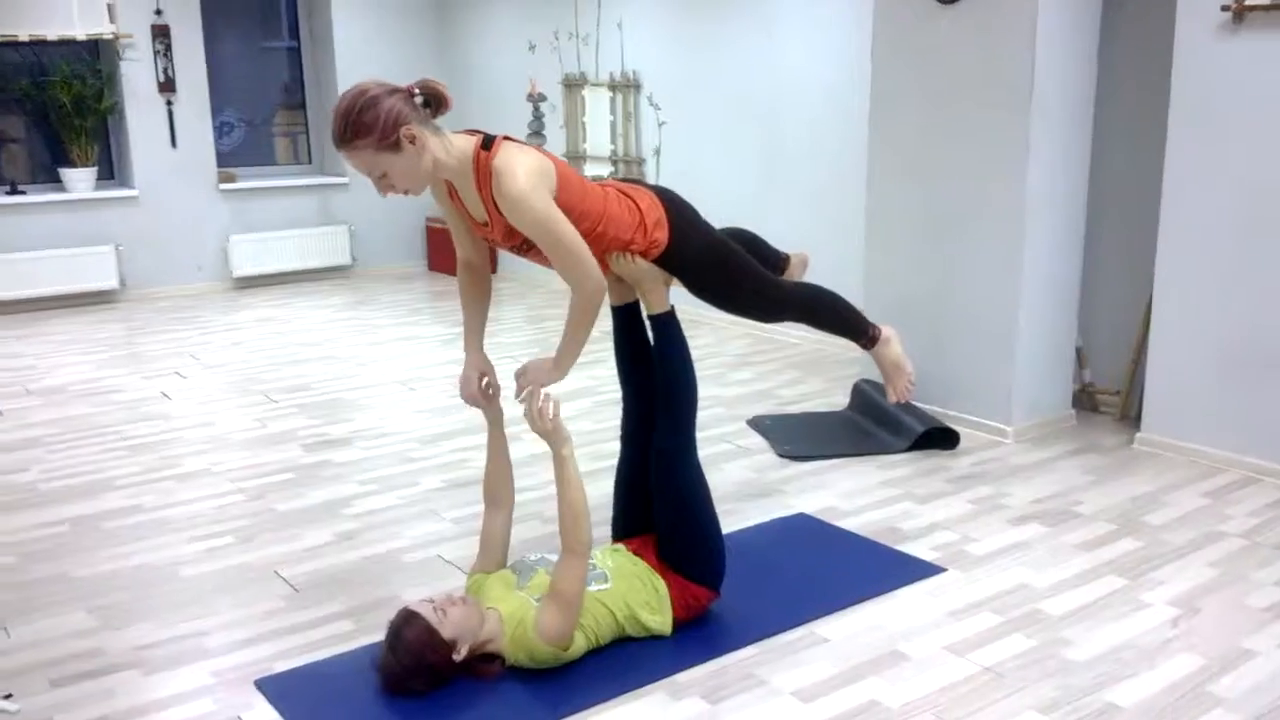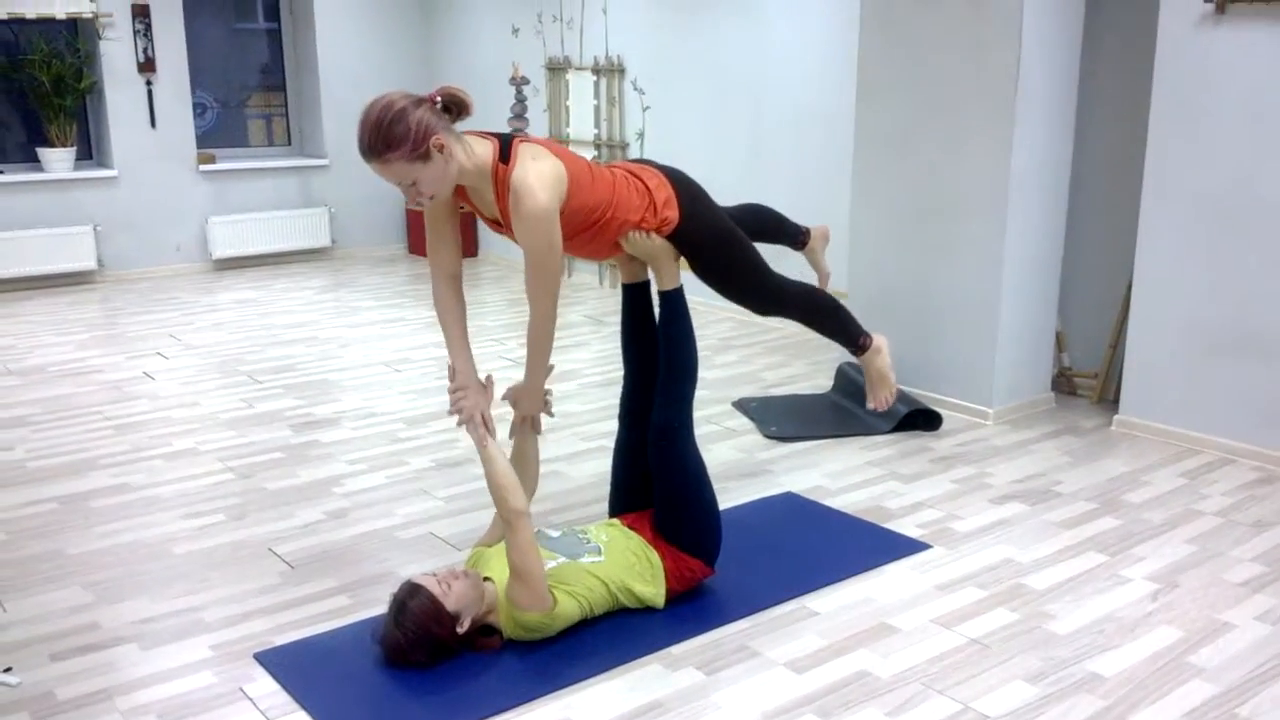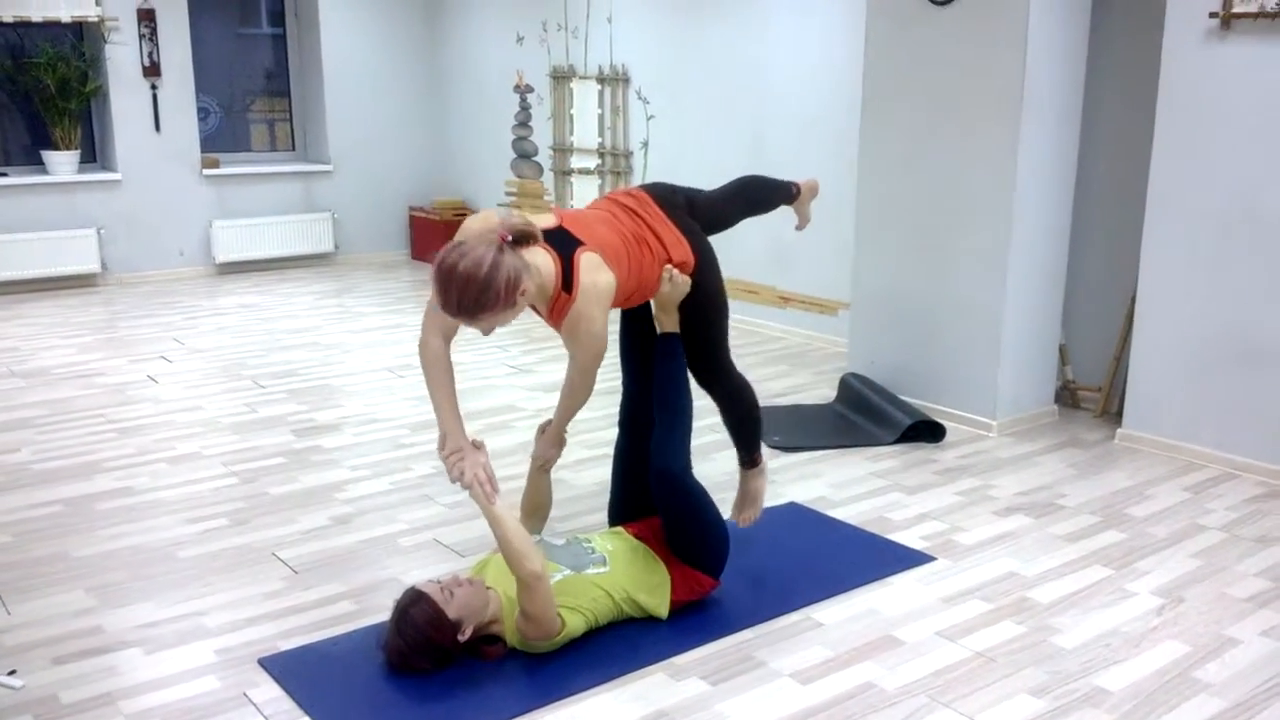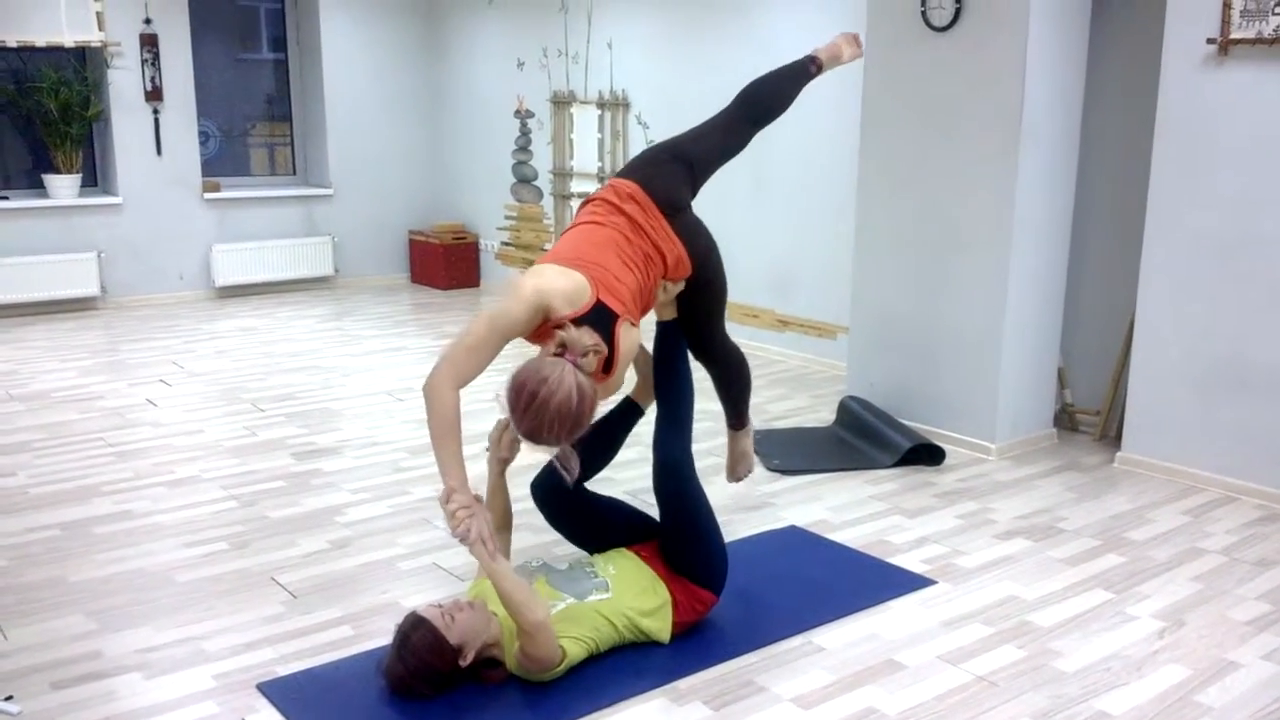
dt=1s
person 1, frame 1
left shoulder: (511, 181)
right shoulder: (445, 171)
left elbow: (589, 283)
right elbow: (473, 265)
left wrist: (557, 367)
right wrist: (473, 352)
left hip: (656, 230)
right hip: (618, 213)
left knee: (766, 300)
right knee: (721, 243)
left ankle: (877, 339)
right ankle: (785, 263)
person 1, frame 2
left shoulder: (529, 189)
right shoulder: (445, 171)
left elbow: (544, 308)
right elbow: (446, 278)
left wrist: (530, 390)
right wrist: (467, 377)
left hip: (665, 208)
right hip: (627, 196)
left knee: (765, 293)
right knee: (734, 223)
left ankle: (868, 349)
right ankle: (807, 238)
person 1, frame 3
left shoulder: (586, 305)
right shoulder: (481, 235)
left elbow: (581, 379)
right elbow: (434, 337)
left wrist: (554, 434)
right wrist: (455, 438)
left hip: (677, 251)
right hip: (635, 208)
left knee: (713, 372)
right knee: (724, 201)
left ankle: (753, 468)
right ankle: (796, 190)
person 1, frame 4
left shoulder: (614, 351)
right shoulder: (543, 299)
right elbow: (441, 383)
right wrist: (457, 493)
left hip: (680, 250)
right hip: (636, 196)
left knee: (709, 344)
right knee: (736, 121)
left ankle: (739, 428)
right ankle: (819, 60)
person 2, frame 1
left shoulder: (485, 595)
right shoulder: (535, 641)
left elbow: (498, 509)
right elbow: (578, 548)
left wrist: (493, 422)
right wrist: (561, 447)
left hip: (635, 558)
right hip: (680, 583)
right knee: (671, 445)
left ankle: (627, 296)
right ankle: (653, 298)
person 2, frame 2
left shoulder: (484, 566)
right shoulder: (525, 617)
left elbow: (519, 494)
right elbow: (514, 514)
left wrist: (524, 422)
right wrist: (481, 432)
left hip: (631, 533)
right hip: (677, 556)
right knee: (668, 425)
left ankle: (637, 272)
right ankle: (665, 274)
person 2, frame 3
left shoulder: (490, 574)
right shoulder: (528, 631)
left elbow: (530, 521)
right elbow: (532, 572)
left wrist: (541, 462)
right wrist: (483, 495)
left hip: (634, 538)
right hip: (687, 568)
right knee: (666, 466)
right ankle: (666, 321)
person 2, frame 4
left shoulder: (486, 601)
right shoulder: (529, 659)
left elbow: (499, 530)
right elbow: (534, 620)
left wrist: (497, 465)
right wrist: (482, 552)
left hip: (638, 558)
right hip: (685, 587)
left knee: (550, 486)
right knee: (671, 459)
left ankle: (646, 390)
right ankle: (668, 316)
